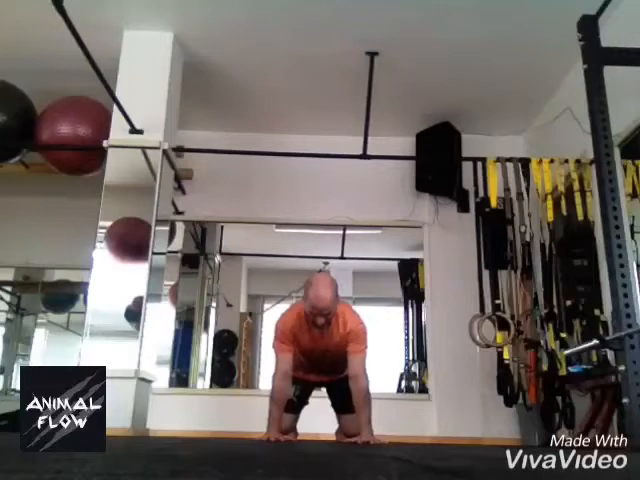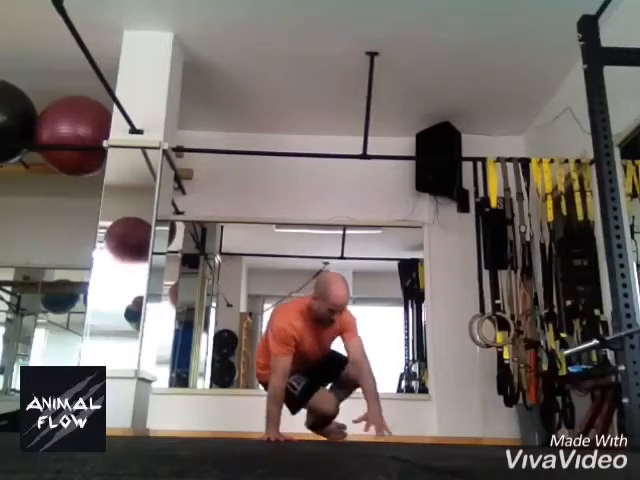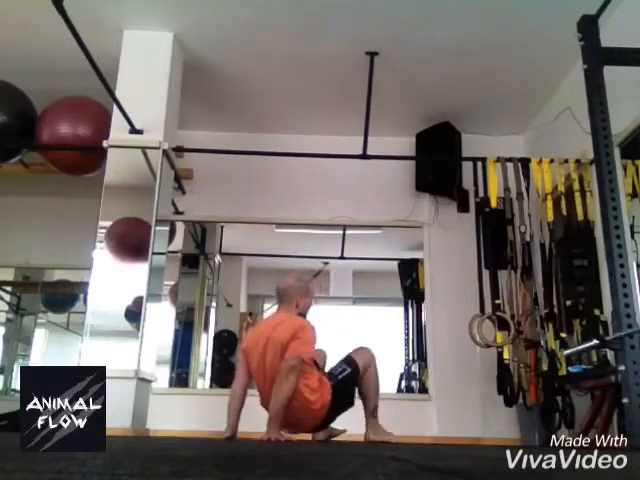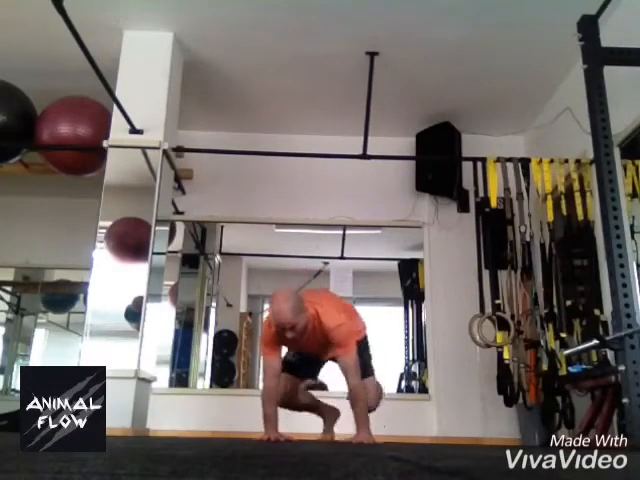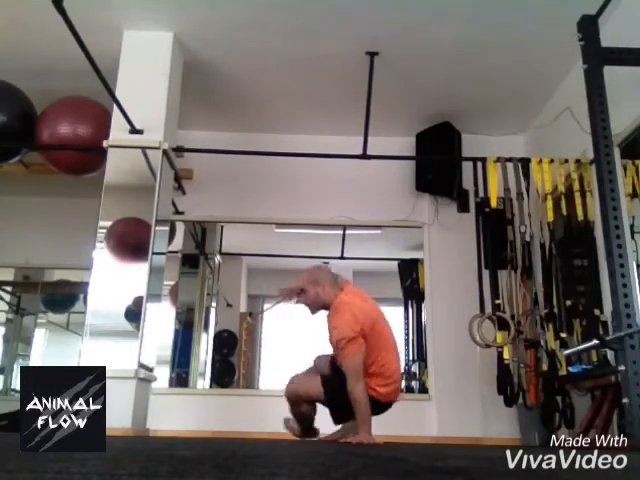
dt=1s
person 1, frame 1
left shoulder: (353, 324)
right shoulder: (288, 322)
left elbow: (357, 377)
right elbow: (282, 375)
left wrist: (366, 430)
right wrist: (272, 429)
left hip: (339, 374)
right hip: (300, 372)
left knee: (353, 432)
right knee: (283, 428)
left ankle: (341, 433)
right ankle: (291, 433)
person 1, frame 2
left shoulder: (343, 317)
right shoulder: (287, 320)
left elbow: (359, 362)
right elbow: (278, 378)
left wrist: (374, 409)
right wrist: (272, 430)
right hip: (274, 370)
left knee: (355, 375)
right knee: (328, 407)
left ankle: (320, 418)
right ankle: (316, 423)
person 1, frame 3
left shoulder: (252, 334)
right shoulder: (300, 328)
left elbow: (239, 384)
right elbow: (287, 379)
left wrist: (231, 429)
right wrist: (273, 429)
right hip: (313, 412)
left knee: (319, 355)
right knee: (365, 356)
left ankle: (321, 429)
right ankle: (373, 428)
person 1, frame 4
left shoulder: (333, 320)
right shoulder: (272, 326)
left elbow: (353, 378)
right elbow: (271, 379)
left wrist: (363, 431)
right wrist: (270, 430)
left hip: (353, 337)
left knee: (369, 402)
right knee: (280, 396)
right ankle: (328, 413)
person 1, frame 5
left shoulder: (344, 322)
right shoulder: (348, 291)
left elbow: (356, 383)
right elbow: (336, 279)
left wrist: (365, 434)
right wrist: (300, 289)
left hip: (376, 392)
right hip: (376, 373)
left knee: (294, 388)
right knee: (320, 364)
left ankle: (306, 430)
right ankle: (350, 426)
